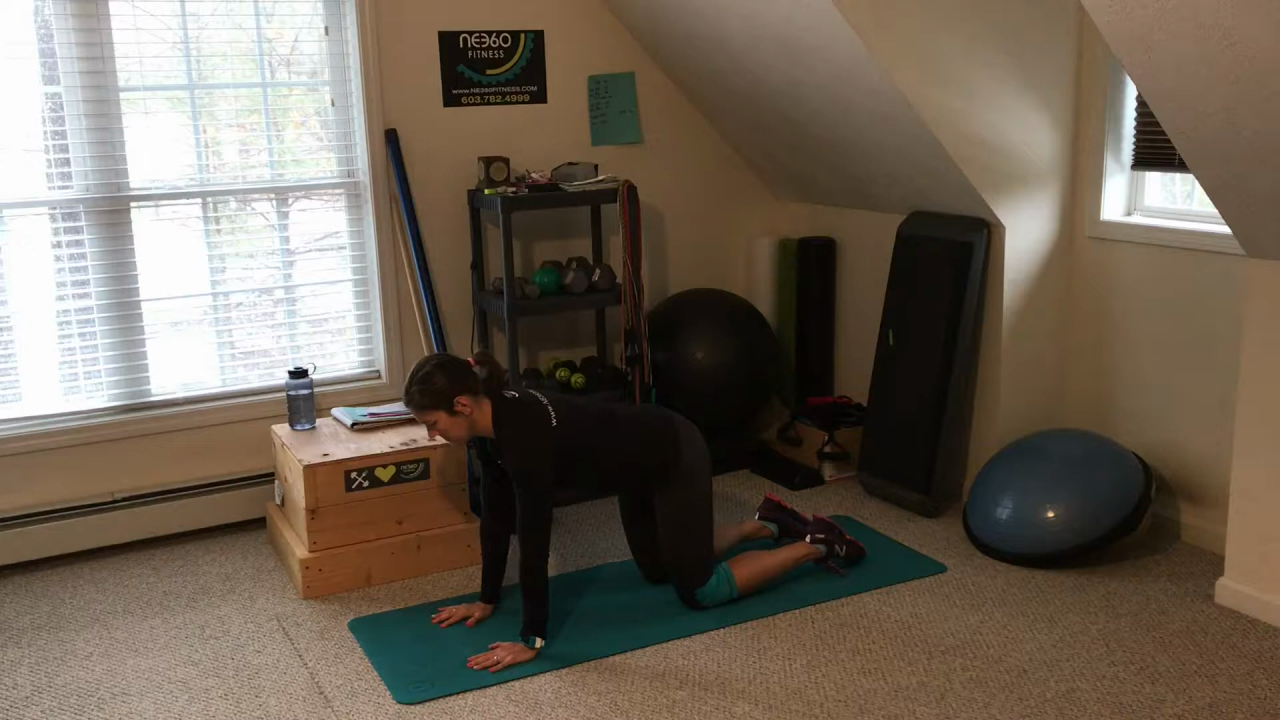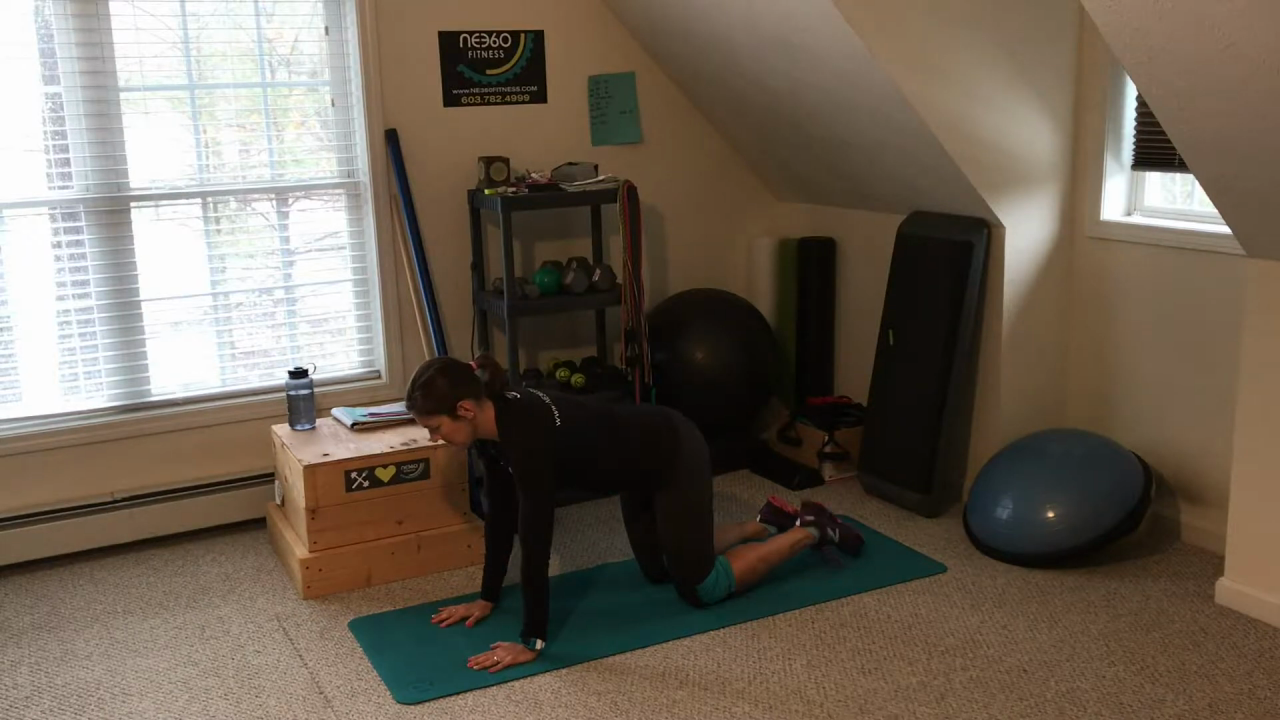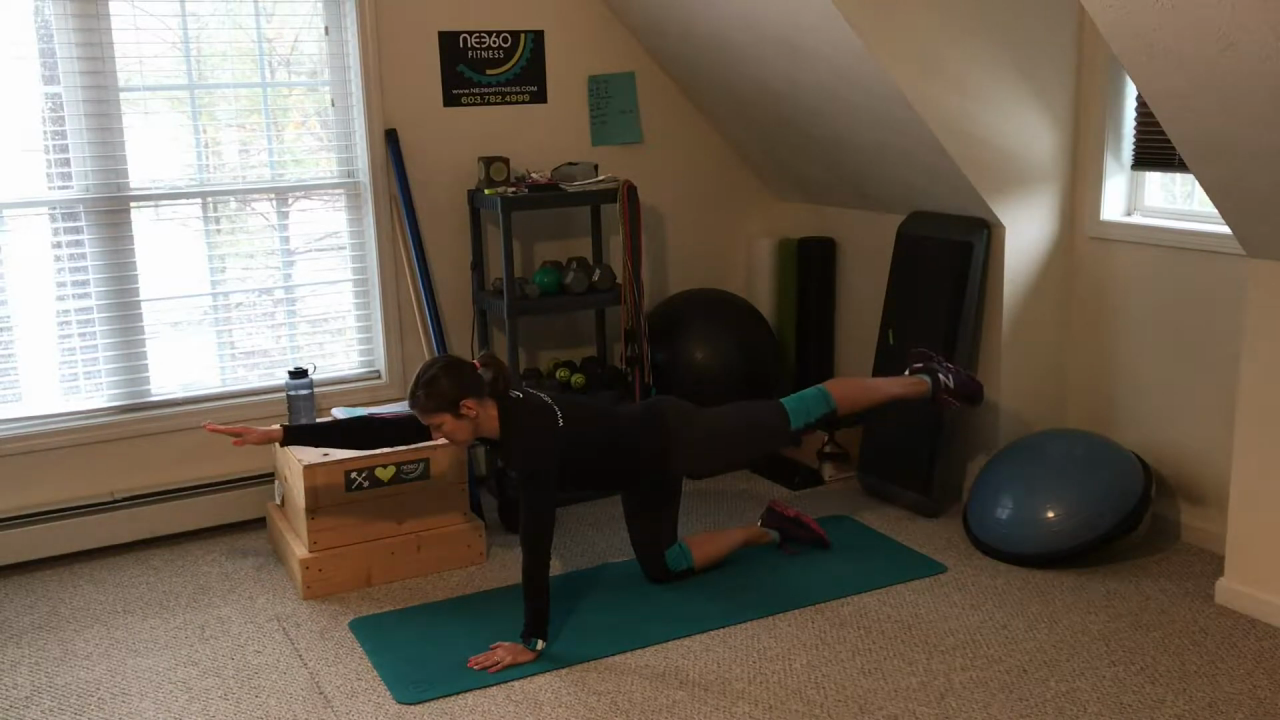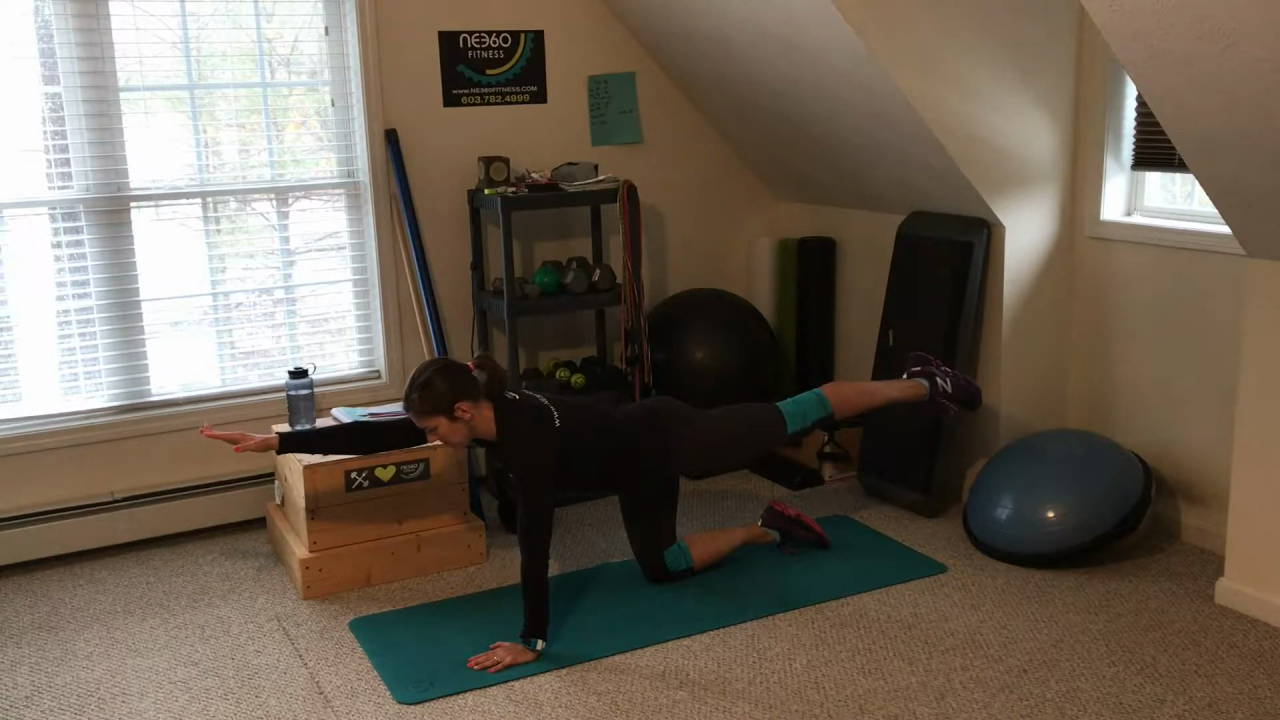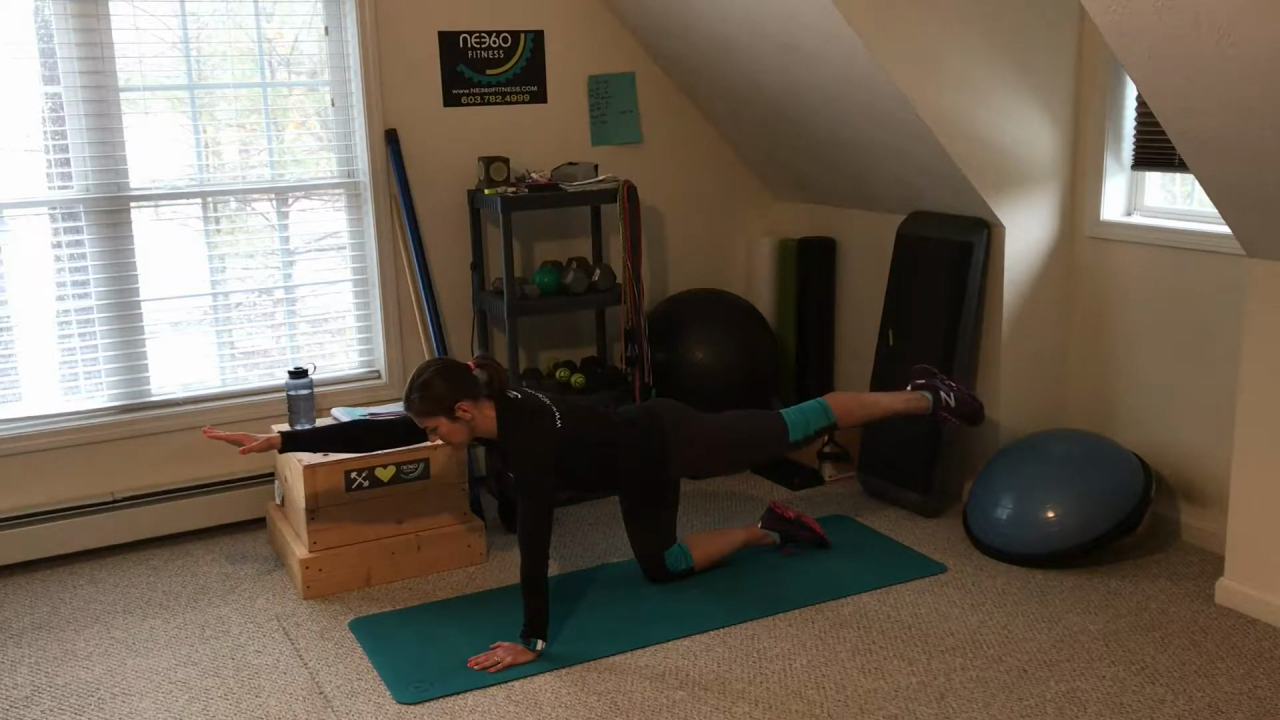
dt=1s
person 1, frame 1
left shoulder: (524, 430)
right shoulder: (495, 420)
left elbow: (533, 537)
right elbow: (497, 516)
left wrist: (532, 640)
right wrist: (487, 599)
left hip: (674, 456)
right hip: (641, 462)
left knee: (699, 590)
right knee: (658, 569)
left ankle: (816, 545)
right ankle: (766, 523)
person 1, frame 2
left shoulder: (525, 432)
right shoulder: (493, 426)
left elbow: (535, 539)
right elbow: (502, 516)
left wrist: (531, 641)
right wrist: (486, 599)
left hip: (674, 453)
right hip: (642, 459)
left knee: (700, 587)
right knee: (659, 568)
left ankle: (811, 530)
right ankle: (767, 521)
person 1, frame 3
left shoulder: (530, 432)
right shoulder: (477, 413)
left elbow: (536, 537)
right elbow: (380, 430)
left wrist: (532, 641)
right wrist: (280, 434)
left hip: (675, 441)
right hip: (645, 462)
left knee: (798, 412)
right knee: (662, 567)
left ankle: (925, 380)
right ankle: (770, 526)
person 1, frame 4
left shoulder: (527, 433)
right shoulder: (474, 415)
left elbow: (535, 537)
right elbow: (377, 435)
left wrist: (532, 641)
right wrist: (276, 440)
left hip: (672, 440)
right hip: (642, 464)
left knee: (795, 414)
right knee: (660, 566)
left ankle: (923, 385)
right ankle: (769, 526)
person 1, frame 5
left shoulder: (526, 433)
right shoulder: (474, 410)
left elbow: (535, 538)
right elbow: (381, 432)
left wrist: (532, 641)
right wrist: (279, 440)
left hip: (671, 443)
right hip: (642, 463)
left knee: (798, 424)
right knee: (661, 566)
left ankle: (924, 398)
right ankle: (768, 527)
